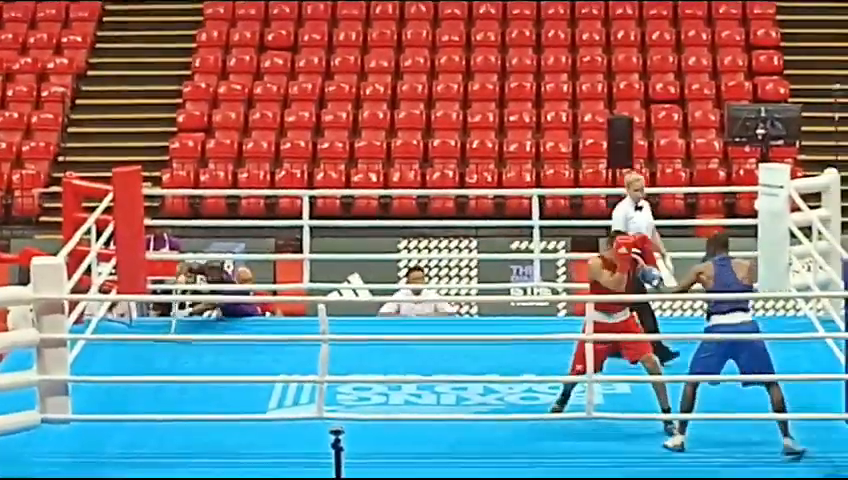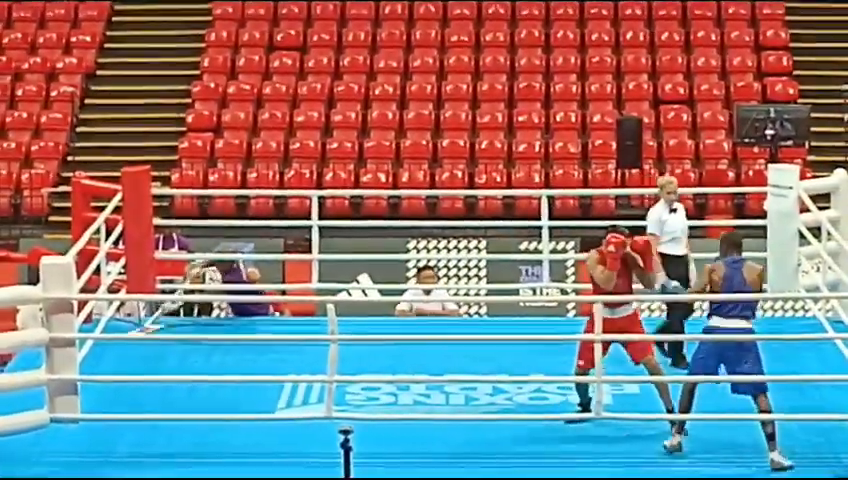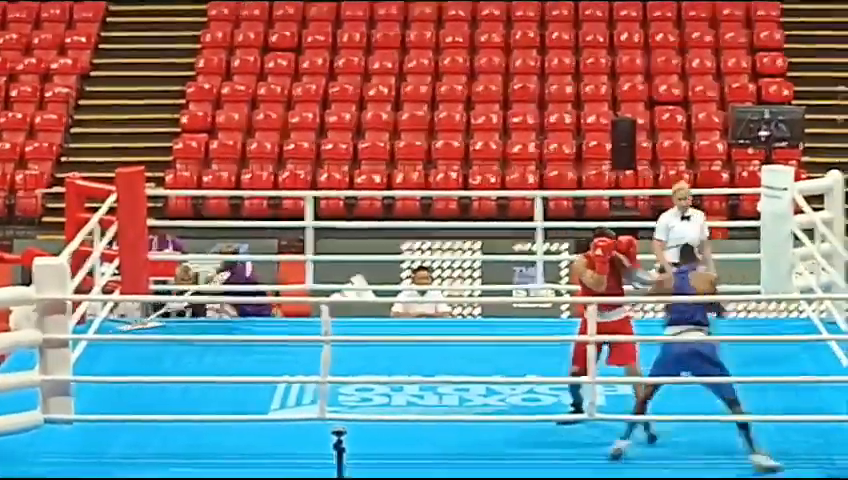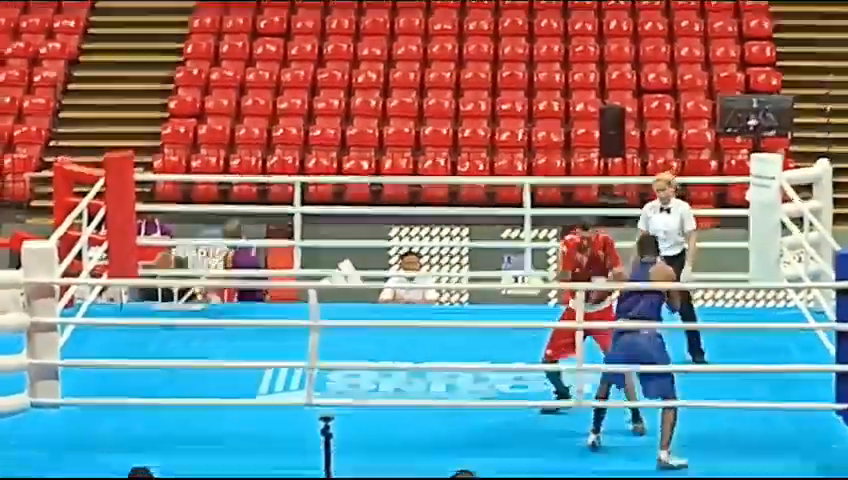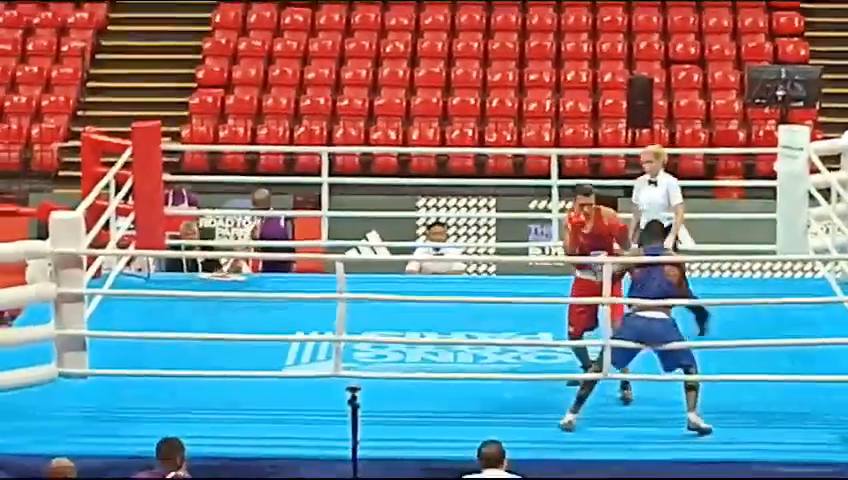
dt=0.3s
person 1, frame 1
left shoulder: (702, 269)
right shoulder: (747, 266)
left elbow: (675, 292)
left hip: (718, 330)
right hip: (746, 327)
left knee: (693, 382)
right knee: (771, 383)
left ankle: (679, 437)
right ankle: (786, 438)
person 1, frame 2
left shoulder: (712, 268)
right shoulder: (757, 270)
left elbow: (691, 297)
left hip: (715, 331)
right hip: (743, 334)
left knee: (691, 383)
right knee: (760, 393)
left ankle: (677, 437)
right ankle: (774, 453)
person 1, frame 3
left shoulder: (667, 279)
right shoulder: (707, 277)
left elbow: (650, 296)
left hip: (671, 345)
right hip: (699, 345)
left knee: (647, 391)
right knee: (732, 400)
left ankle: (623, 441)
right ankle: (756, 454)
person 1, frame 4
left shoulder: (624, 272)
right shoulder: (666, 272)
right elbow: (675, 306)
left hip: (622, 337)
right hip: (648, 338)
left knee: (605, 384)
right knee: (669, 398)
left ankle: (595, 434)
right ankle: (664, 454)
person 1, frame 5
left shoulder: (634, 255)
right shoulder: (676, 260)
right elbow: (682, 295)
left hip: (635, 322)
right hip: (663, 323)
left knee: (599, 366)
right knee: (690, 368)
left ankle: (572, 415)
right ankle: (693, 416)
person 2, frame 1
left shoulder: (630, 259)
right shoulder: (596, 263)
right elbow: (617, 286)
right wrist: (622, 257)
left hip: (624, 319)
right hip: (598, 322)
left knee: (651, 363)
right knee: (579, 370)
left ankle: (667, 415)
right ankle: (562, 399)
person 2, frame 2
left shoulder: (630, 257)
right shoulder: (594, 258)
left elbow: (650, 285)
right elbow: (607, 285)
left wrist: (647, 256)
right wrist: (612, 255)
left hip: (627, 316)
right hip: (601, 318)
left knee: (651, 363)
right knee: (581, 368)
left ankle: (671, 413)
right ankle: (585, 408)
person 2, frame 3
left shoulder: (618, 257)
right shoulder: (581, 264)
right elbow: (598, 287)
left wrist: (631, 258)
right wrist: (601, 258)
left hip: (619, 320)
right hip: (592, 322)
left knee: (632, 369)
right knee: (575, 373)
left ankle: (647, 423)
right ankle: (578, 408)
person 2, frame 4
left shoulder: (603, 248)
right shoulder: (566, 251)
left elbow: (619, 277)
right elbow: (564, 281)
left wrist: (610, 252)
right wrist: (569, 255)
left hip: (602, 310)
right hip: (575, 310)
right knee: (548, 359)
left ankle: (636, 415)
right ankle: (563, 395)
person 2, frame 5
left shoulder: (607, 215)
right shoulder: (569, 221)
left elbow: (625, 245)
right elbow: (570, 254)
left wrist: (621, 234)
right wrist: (575, 232)
right hip: (583, 280)
left knee: (616, 327)
right knee: (574, 333)
left ankle: (624, 382)
right ankle: (588, 369)
person 3, frame 1
left shoulder: (645, 206)
right shoulder: (622, 210)
left elbow: (653, 234)
left wrist: (666, 257)
left knee: (630, 305)
right knee: (643, 305)
right ankle: (660, 351)
person 3, frame 2
left shoulder: (680, 208)
right shoulder: (656, 212)
right elbow: (653, 245)
left wrist: (690, 263)
right wrist: (660, 273)
left hip: (681, 261)
right hip: (666, 262)
left knee: (687, 307)
right knee: (677, 308)
left ankle: (659, 335)
right ankle: (677, 356)
person 3, frame 3
left shoulder: (699, 216)
right shoulder: (666, 218)
left elbow: (705, 245)
right elbow: (658, 247)
left wrist: (711, 270)
right wrist: (669, 271)
person 3, frame 4
left shoulder: (683, 208)
right shoulder: (648, 209)
left elbow: (691, 239)
right elbow: (642, 238)
left wrist: (688, 266)
left hip: (676, 260)
left knee: (685, 307)
left ankle: (696, 352)
person 3, frame 5
left shoulder: (669, 182)
right shoulder: (640, 182)
left elbow: (679, 211)
right elbow: (636, 212)
left wrist: (671, 237)
right wrist: (631, 238)
left hip: (664, 233)
left ankle: (700, 312)
